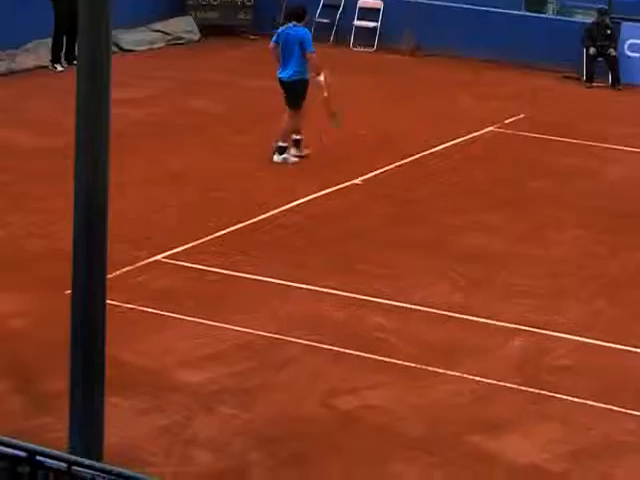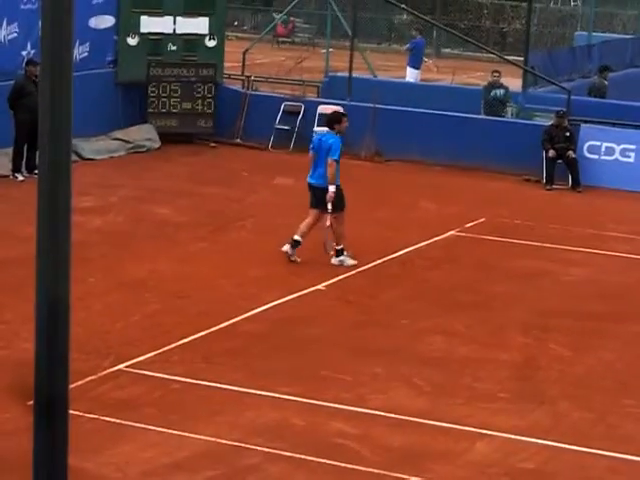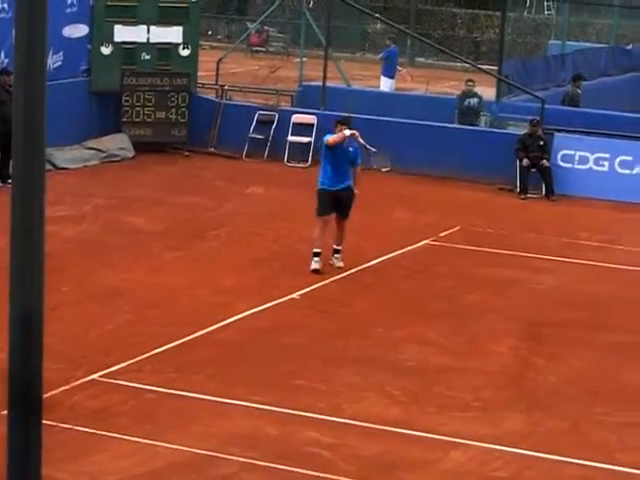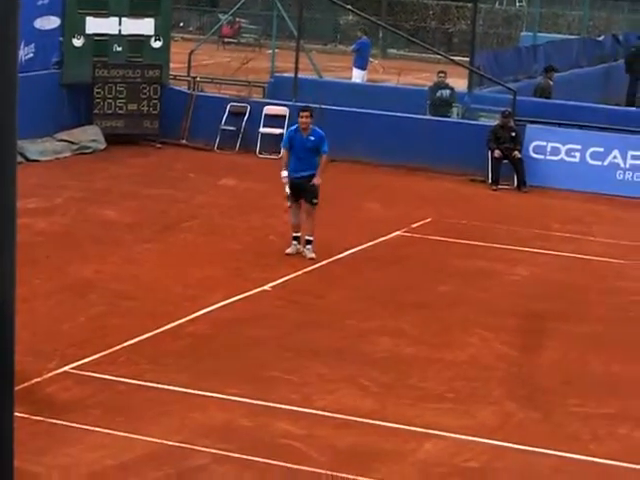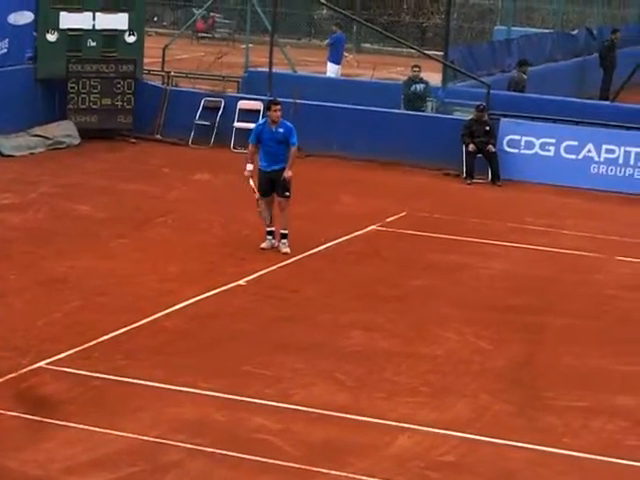
dt=1s
person 1, frame 1
left shoulder: (282, 30)
right shoulder: (304, 33)
left elbow: (272, 47)
right elbow: (311, 57)
right wrist: (320, 75)
left hip: (283, 76)
right hip: (297, 78)
left knee: (294, 112)
right knee: (292, 114)
left ankle: (296, 146)
right ankle: (280, 152)
person 1, frame 2
left shoulder: (319, 137)
right shoulder: (336, 141)
left elbow: (312, 156)
right elbow: (331, 164)
right wrist: (332, 188)
left hip: (314, 182)
right hip: (327, 185)
left knee: (313, 217)
right knee: (338, 219)
left ankle: (292, 245)
right ankle: (339, 255)
person 1, frame 3
left shoulder: (354, 146)
right shoulder: (329, 138)
left elbow: (355, 167)
right elbow: (332, 141)
left wrist: (354, 187)
right wrist: (347, 133)
left hip: (344, 189)
right hip: (326, 188)
left knee: (341, 223)
right knee: (323, 222)
left ankle: (336, 254)
right ankle: (316, 258)
person 1, frame 4
left shoulder: (319, 135)
right shoulder: (291, 132)
left elbow: (324, 156)
right elbow: (285, 152)
left wrist: (318, 176)
right wrist: (284, 172)
left hip: (310, 177)
right hip: (293, 176)
left knee: (310, 210)
right knee: (294, 209)
left ankle: (308, 246)
right ankle: (296, 243)
person 1, frame 5
left shoulder: (288, 128)
right shoulder: (259, 127)
left elbow: (293, 149)
right elbow: (253, 146)
left wrist: (288, 169)
right wrist: (249, 167)
left hip: (282, 171)
right hip: (264, 170)
left knee: (283, 204)
right knee: (267, 204)
left ankle: (284, 240)
right ankle: (270, 238)
